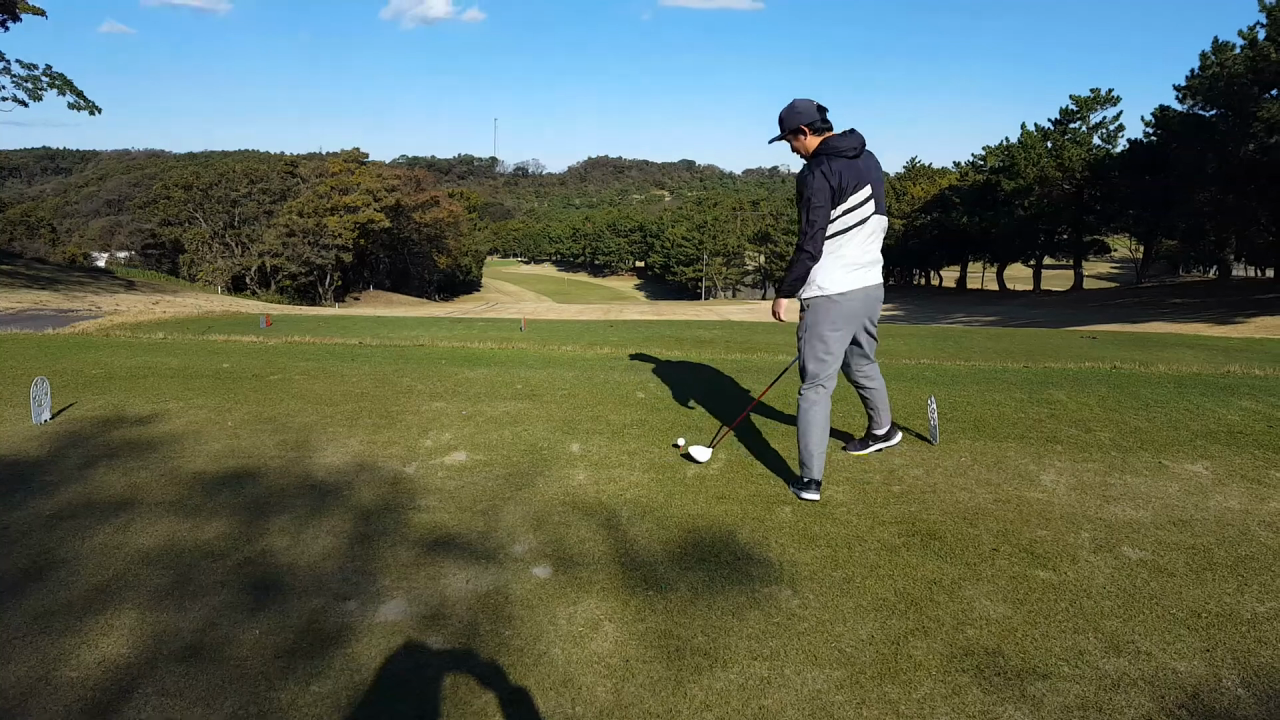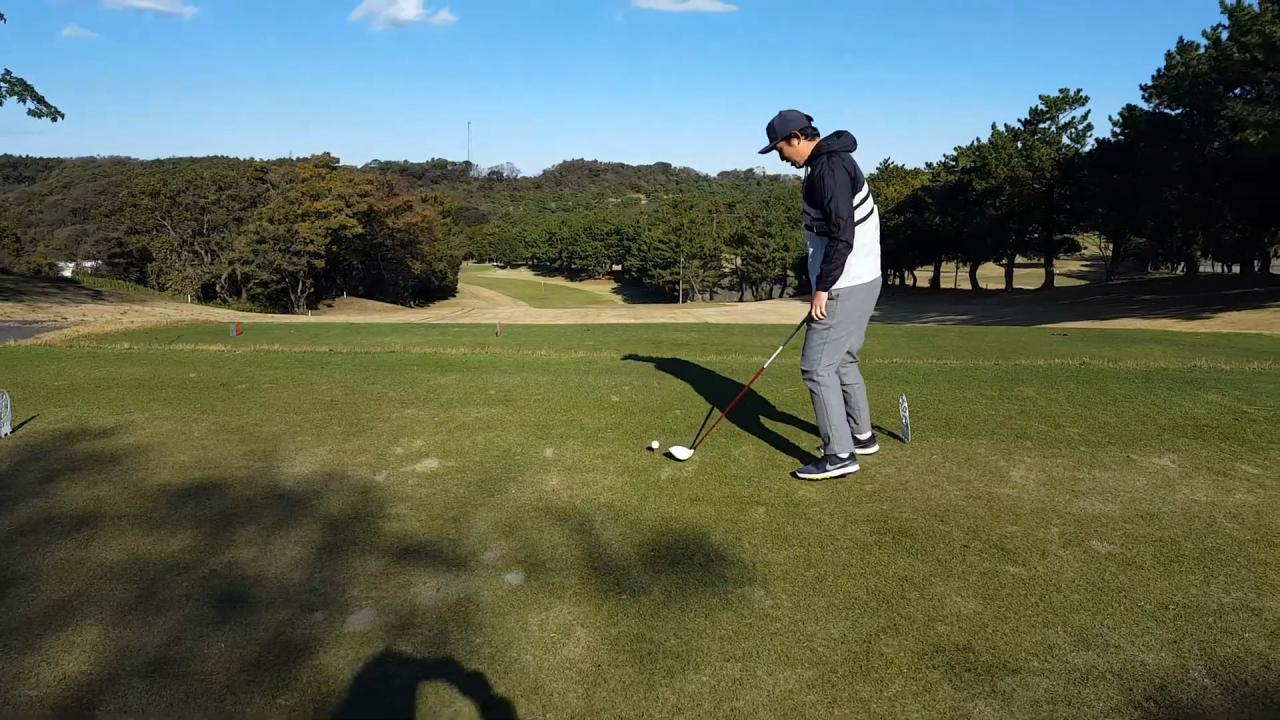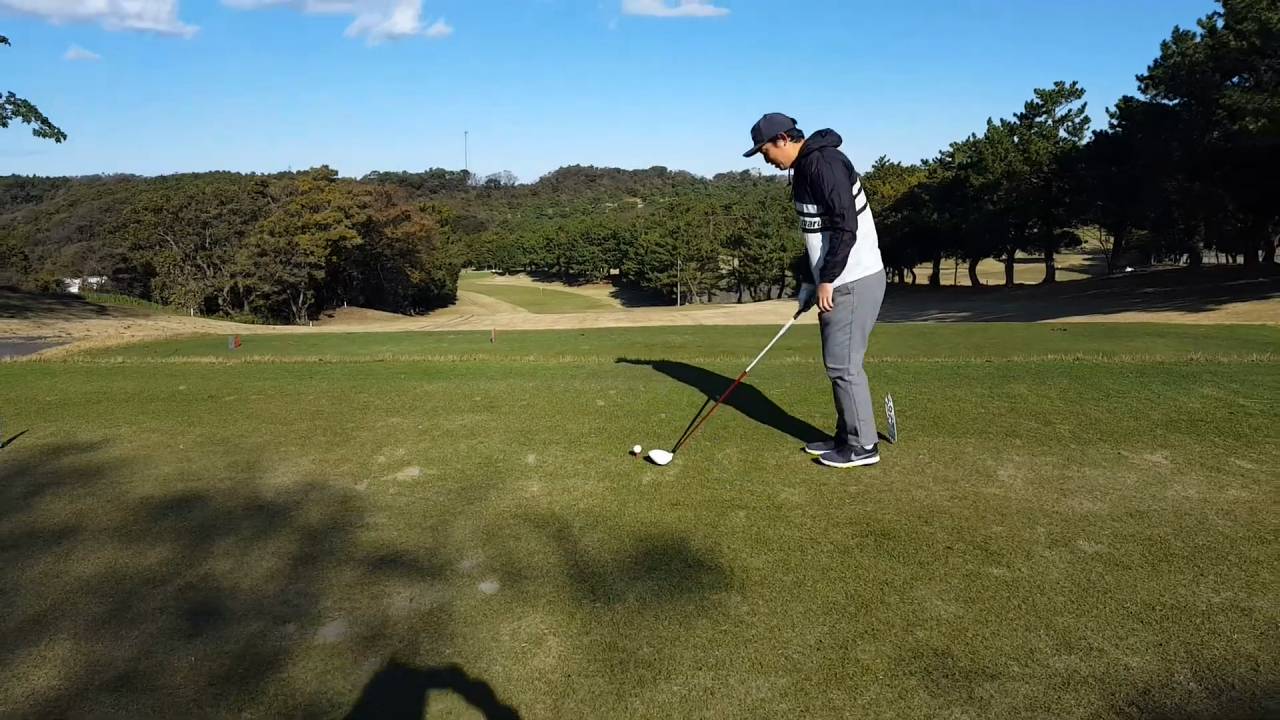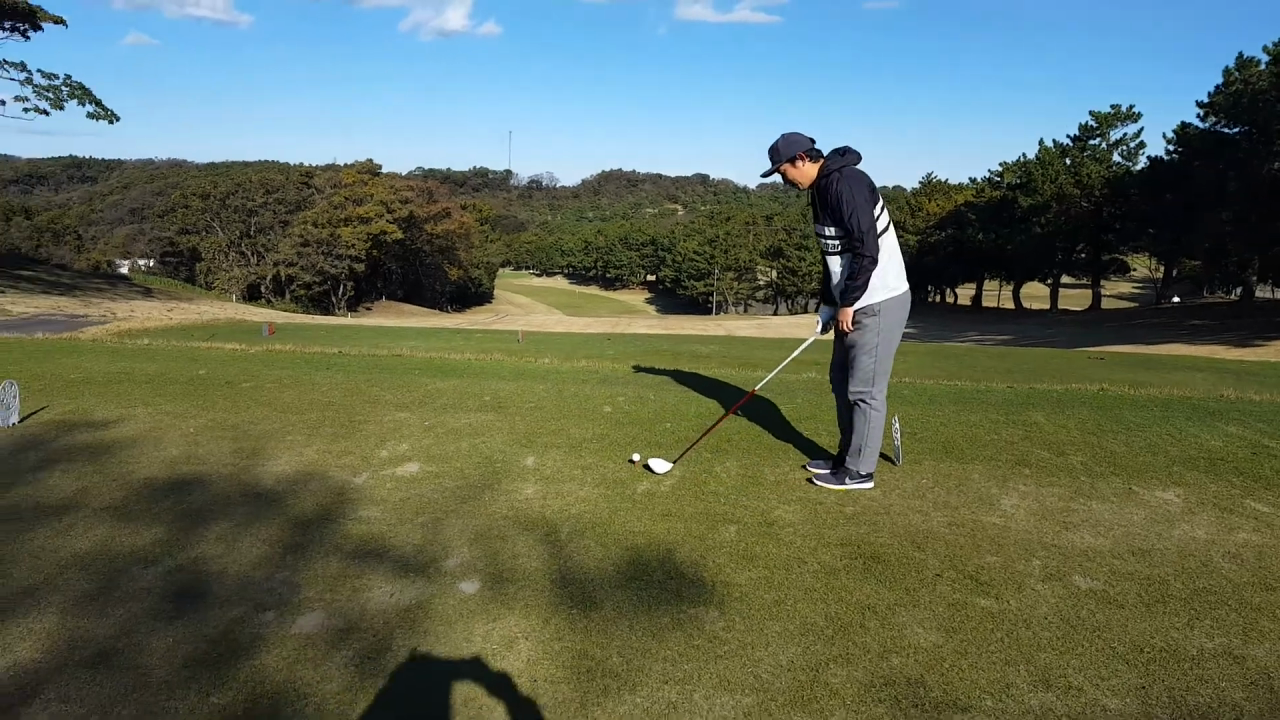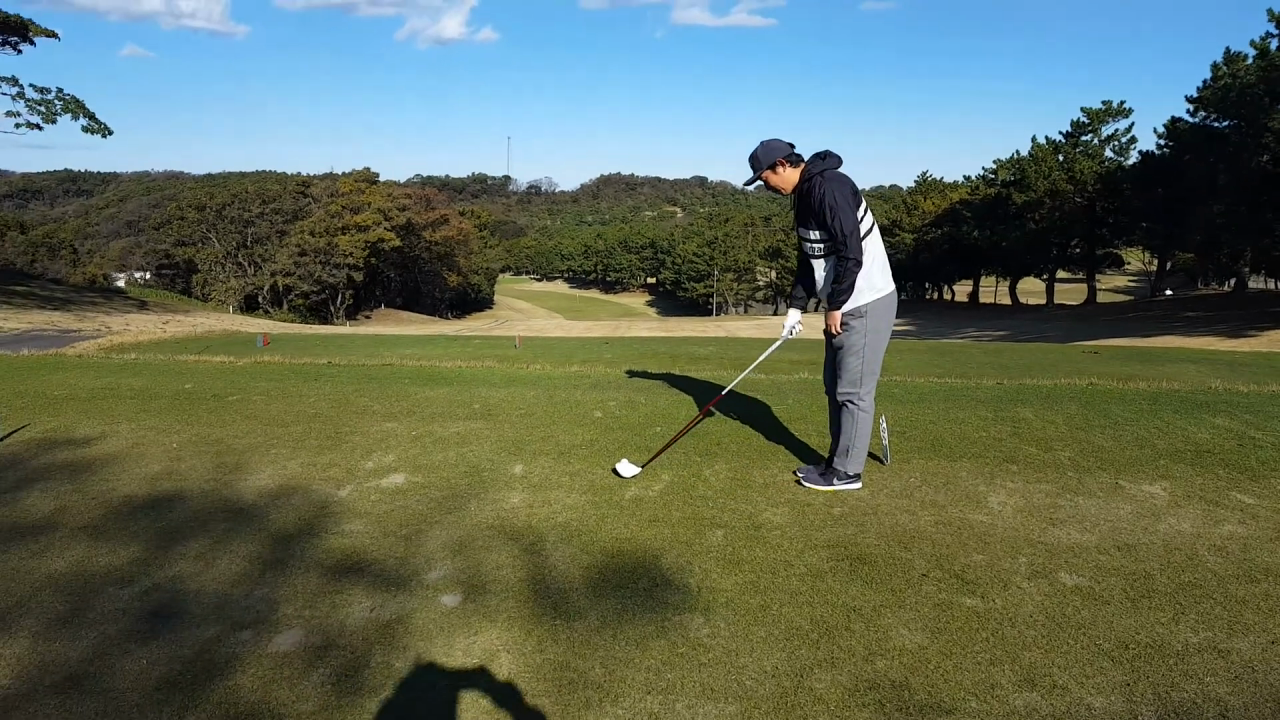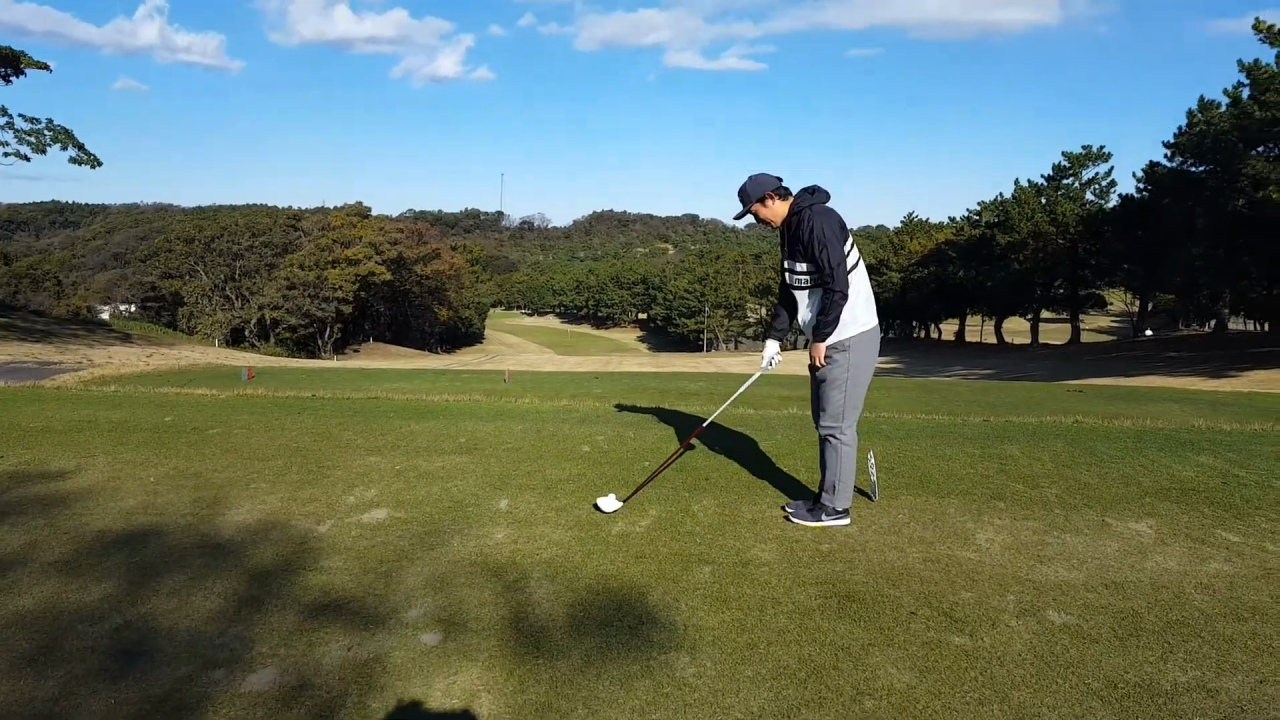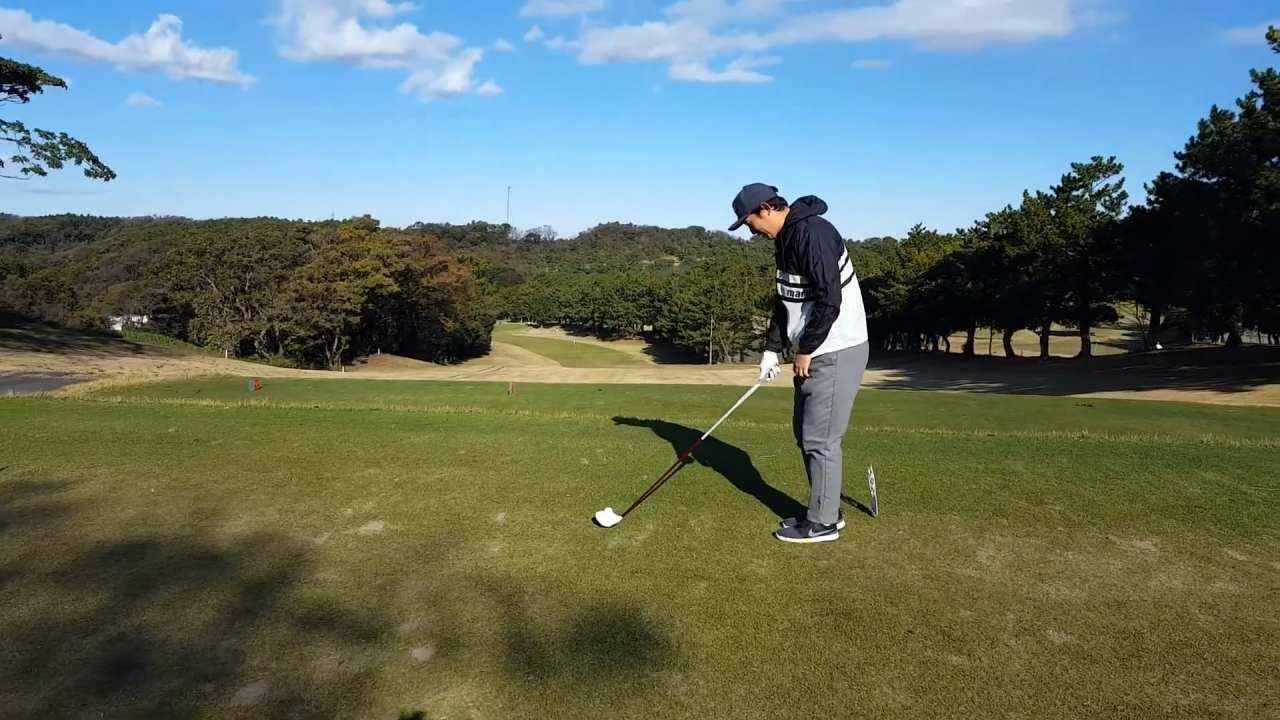
dt=0.3s
person 1, frame 1
left shoulder: (817, 173)
right shoulder: (865, 160)
left elbow: (810, 245)
left wrist: (785, 292)
left hip: (832, 293)
right hip: (870, 285)
left knee: (816, 386)
right knee: (861, 364)
left ankle: (809, 479)
right ankle: (884, 431)
person 1, frame 2
left shoulder: (829, 169)
right shoulder: (834, 163)
left elbow: (841, 236)
left wrist: (821, 289)
right wrist: (824, 284)
left hip: (845, 286)
right hip: (860, 280)
left knee: (818, 367)
right knee: (842, 361)
left ankle: (840, 454)
right ankle: (862, 435)
person 1, frame 3
left shoulder: (826, 163)
right shoulder: (804, 171)
left elbow: (847, 228)
left wrist: (826, 280)
right wrist: (810, 281)
left hip: (854, 281)
right hip: (839, 280)
left knee: (844, 364)
right knee: (839, 362)
left ankle: (863, 446)
right ankle: (847, 436)
person 1, frame 4
left shoulder: (847, 184)
right shoulder: (821, 191)
left elbow: (867, 252)
left wrist: (846, 303)
right wrist: (829, 303)
left hip: (878, 301)
right hip: (858, 301)
left knee: (865, 388)
right knee: (843, 382)
left ankle: (859, 470)
right ankle: (847, 456)
person 1, frame 5
left shoulder: (829, 187)
right shoulder: (803, 196)
left elbow: (852, 254)
right elbow: (808, 258)
left wrist: (835, 306)
right wrist: (796, 307)
left hip: (865, 302)
right hip: (845, 302)
left knee: (854, 390)
right knee: (836, 386)
left ankle: (847, 472)
right ankle: (837, 461)
person 1, frame 6
left shoulder: (818, 221)
right shoulder: (790, 230)
left elbow: (838, 287)
right elbow: (788, 290)
left wrist: (819, 338)
right wrist: (774, 339)
left hip: (848, 336)
right hip: (830, 337)
left knee: (836, 424)
right knee: (826, 421)
left ankle: (835, 507)
right ankle: (826, 496)
person 1, frame 7
left shoulder: (813, 234)
right shoulder: (786, 240)
left elbow: (830, 301)
right elbow: (785, 301)
left wrist: (804, 350)
right wrist: (772, 350)
left hip: (836, 351)
right hip: (816, 350)
left knee: (821, 439)
right knee: (806, 434)
left ankle: (822, 523)
right ankle: (826, 509)
